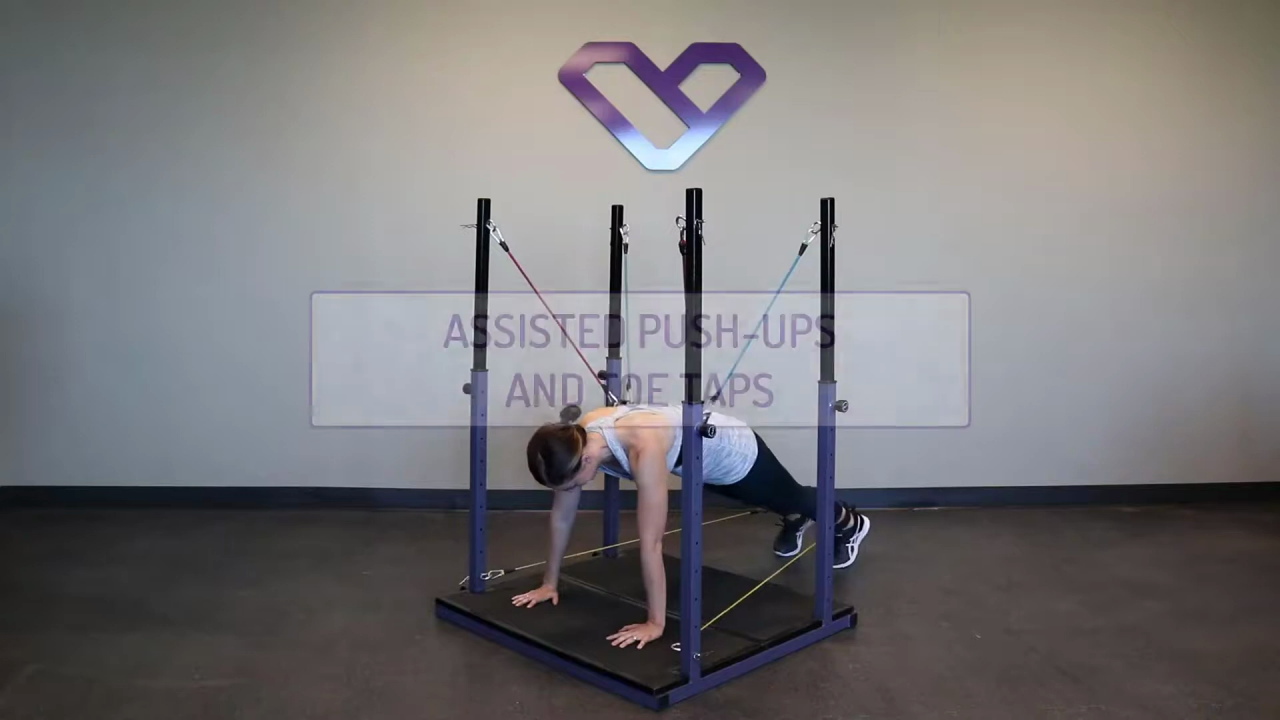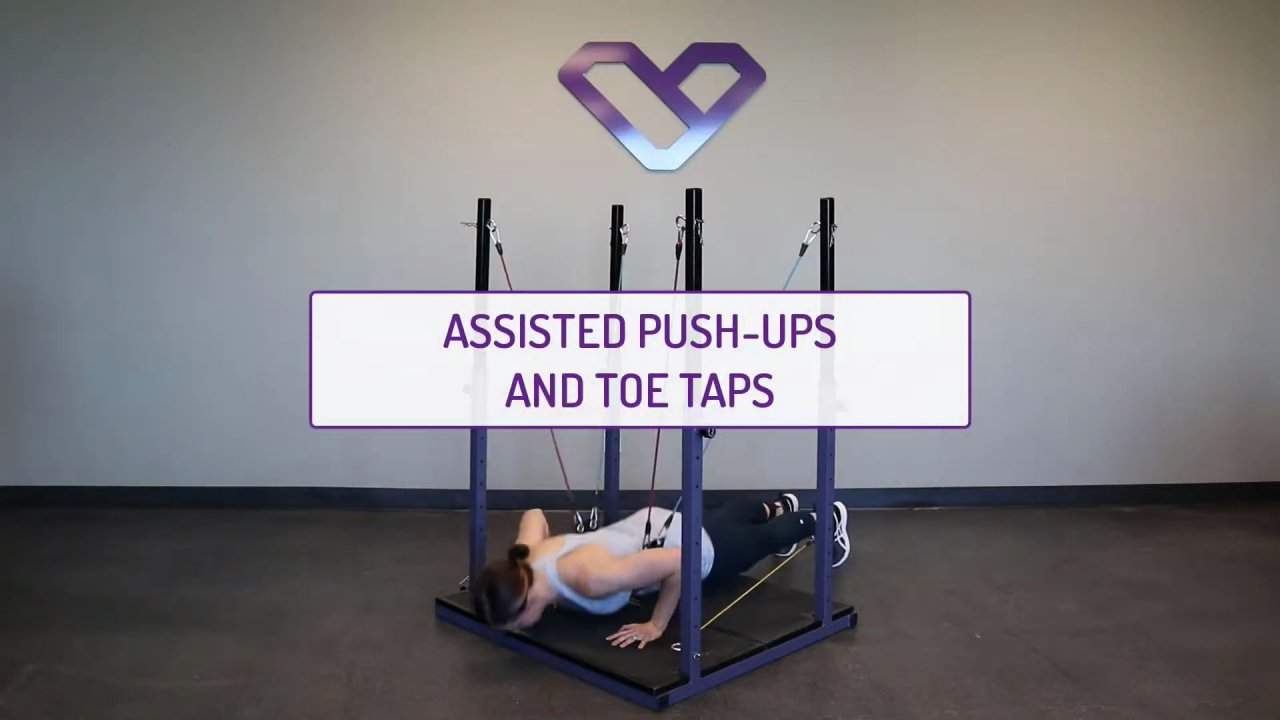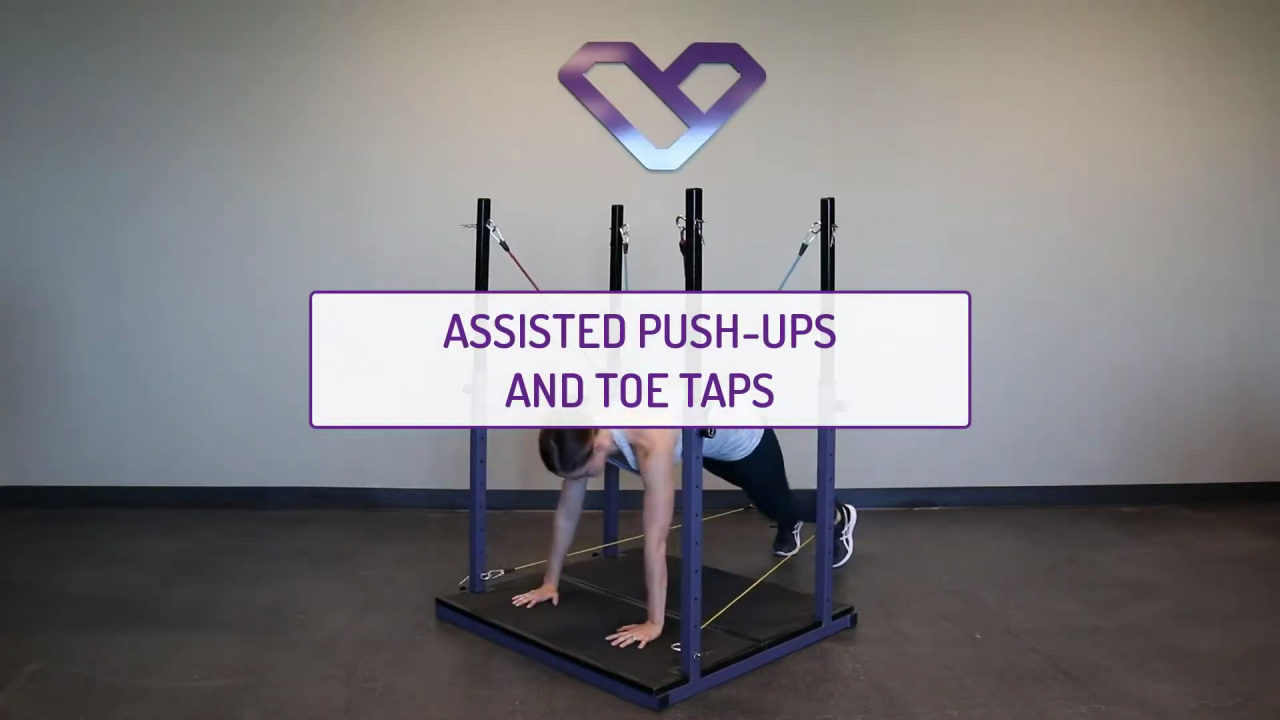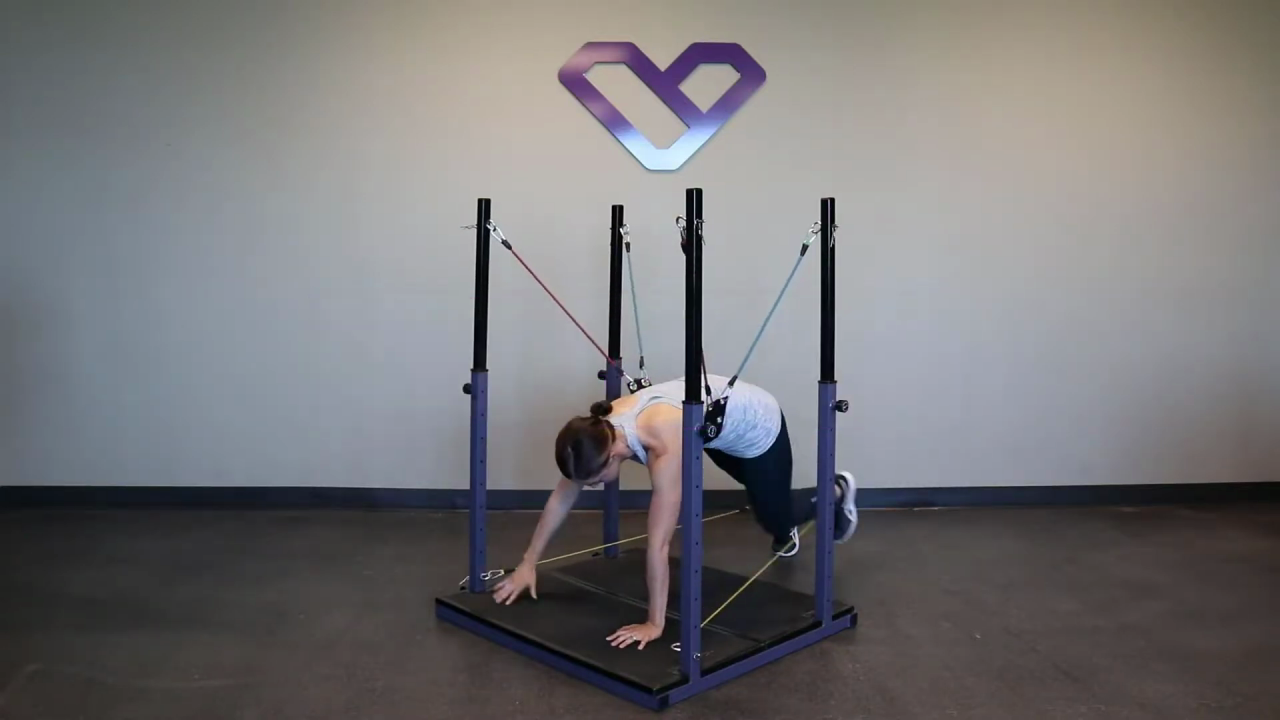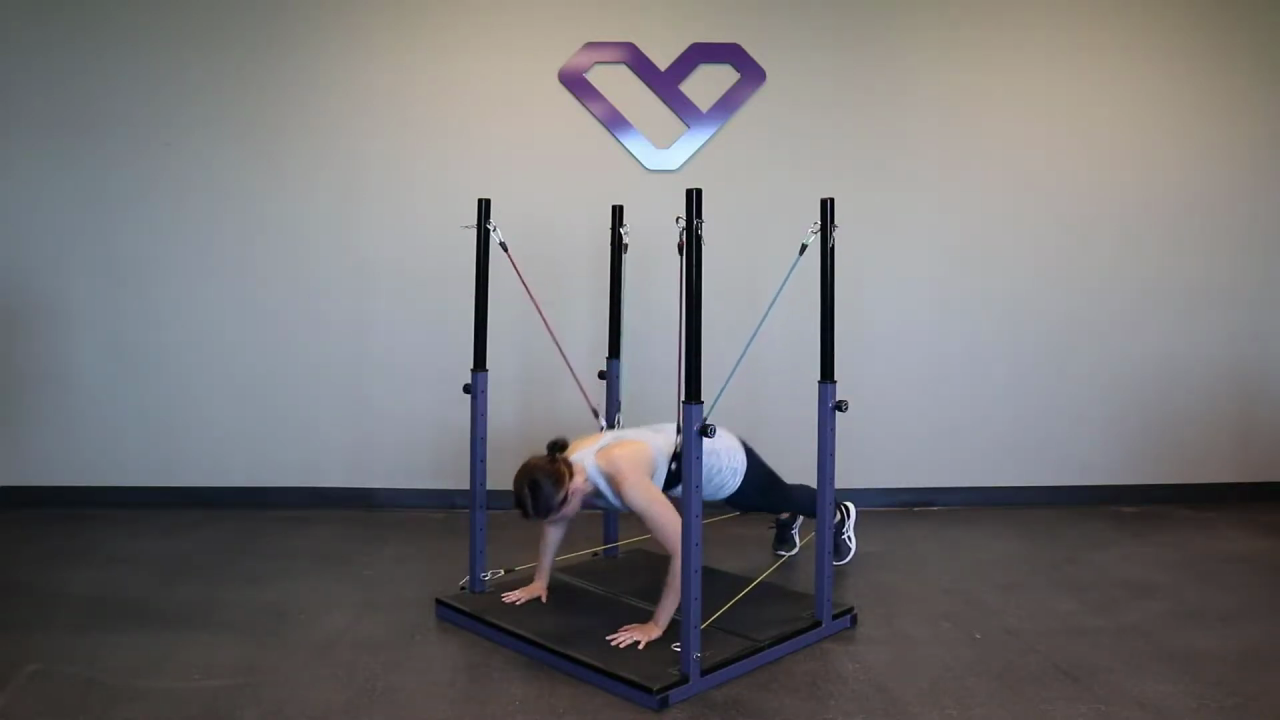
dt=1s
person 1, frame 1
left shoulder: (642, 450)
right shoulder: (574, 442)
left elbow: (650, 543)
right elbow: (561, 514)
left wrist: (655, 623)
right wrist: (549, 583)
left hip: (732, 450)
right hip: (697, 450)
left knee: (792, 496)
left ankle: (849, 523)
right ankle: (795, 522)
person 1, frame 2
left shoulder: (588, 579)
right shoulder: (527, 565)
left elbow: (679, 562)
right elbow: (534, 514)
left wrist: (656, 626)
right hip: (646, 527)
left knee: (765, 537)
right knee: (719, 520)
left ankle: (827, 518)
right ankle: (777, 506)
person 1, frame 3
left shoulder: (651, 443)
right shoulder: (586, 437)
left elbow: (655, 541)
right elbow: (566, 511)
left wrist: (654, 623)
right wrist: (549, 582)
left hip: (739, 431)
right hip: (704, 431)
left knee: (779, 505)
right knee: (757, 486)
left ankle: (838, 518)
right ankle: (792, 525)
person 1, frame 4
left shoulder: (663, 446)
right shoulder: (596, 433)
left elbow: (659, 544)
right elbow: (560, 498)
left wrist: (655, 624)
right wrist: (527, 564)
left hip: (755, 420)
left knee: (775, 516)
right knee: (756, 483)
left ankle: (839, 490)
right ankle: (786, 526)
person 1, frame 5
left shoulder: (622, 478)
right shoulder: (564, 467)
left elbow: (683, 552)
right elbow: (558, 518)
left wrist: (656, 624)
right wrist: (541, 579)
left hip: (722, 462)
right hip: (677, 451)
left knee: (782, 496)
left ankle: (839, 517)
right ankle: (787, 523)
